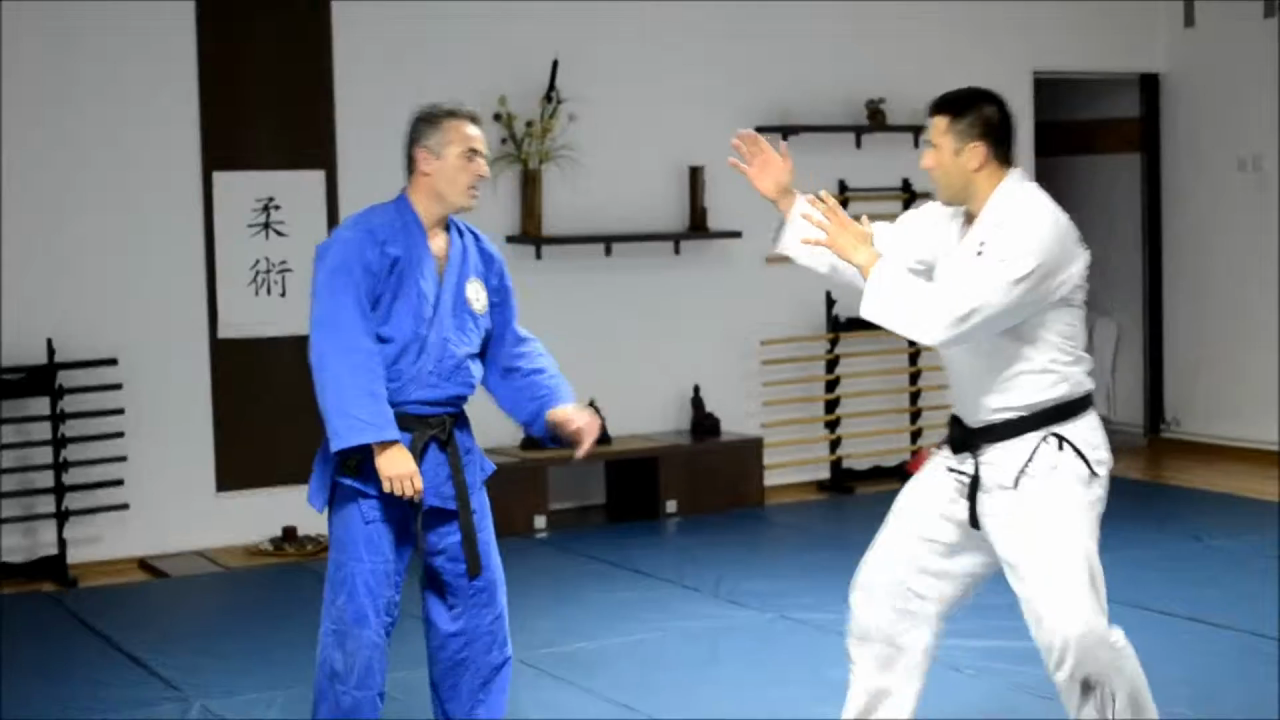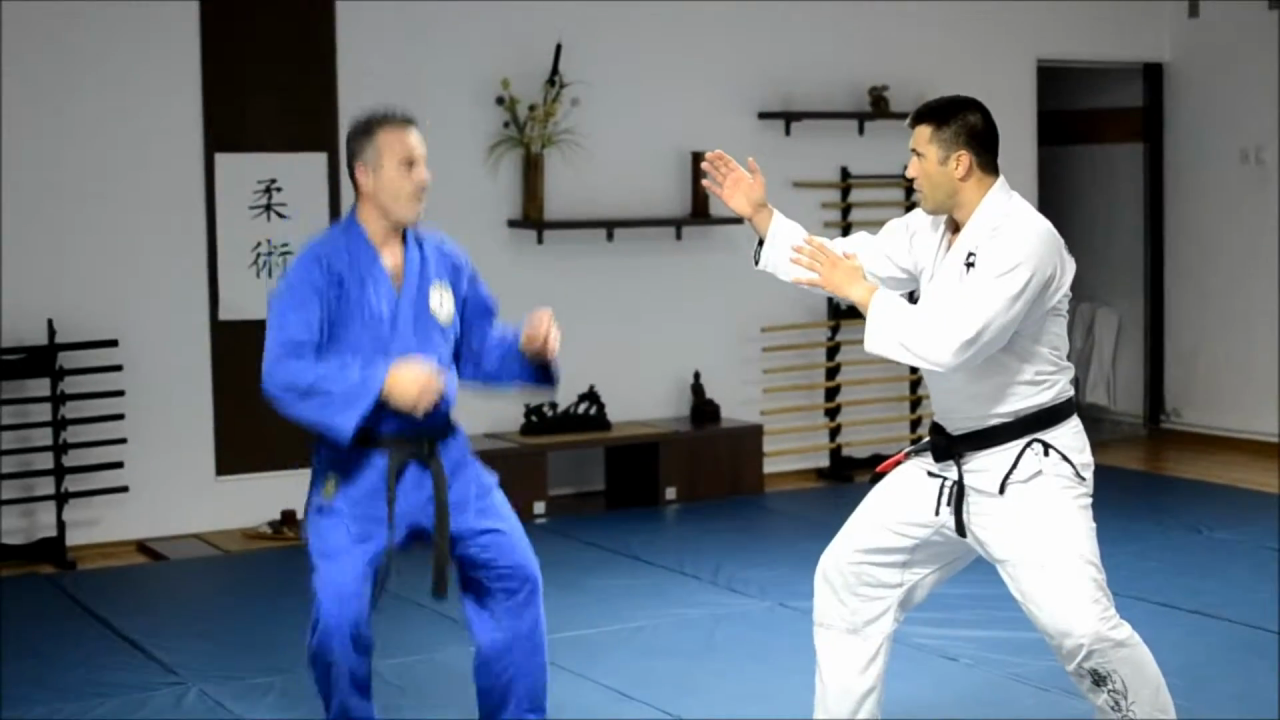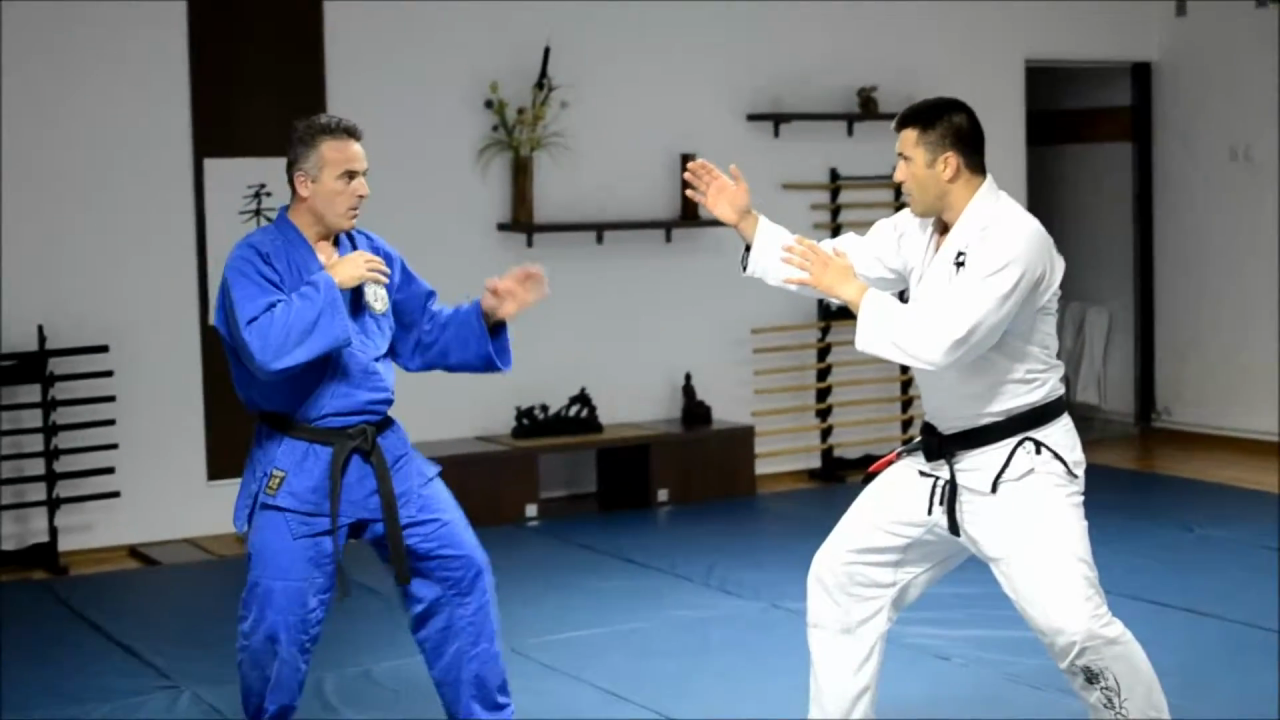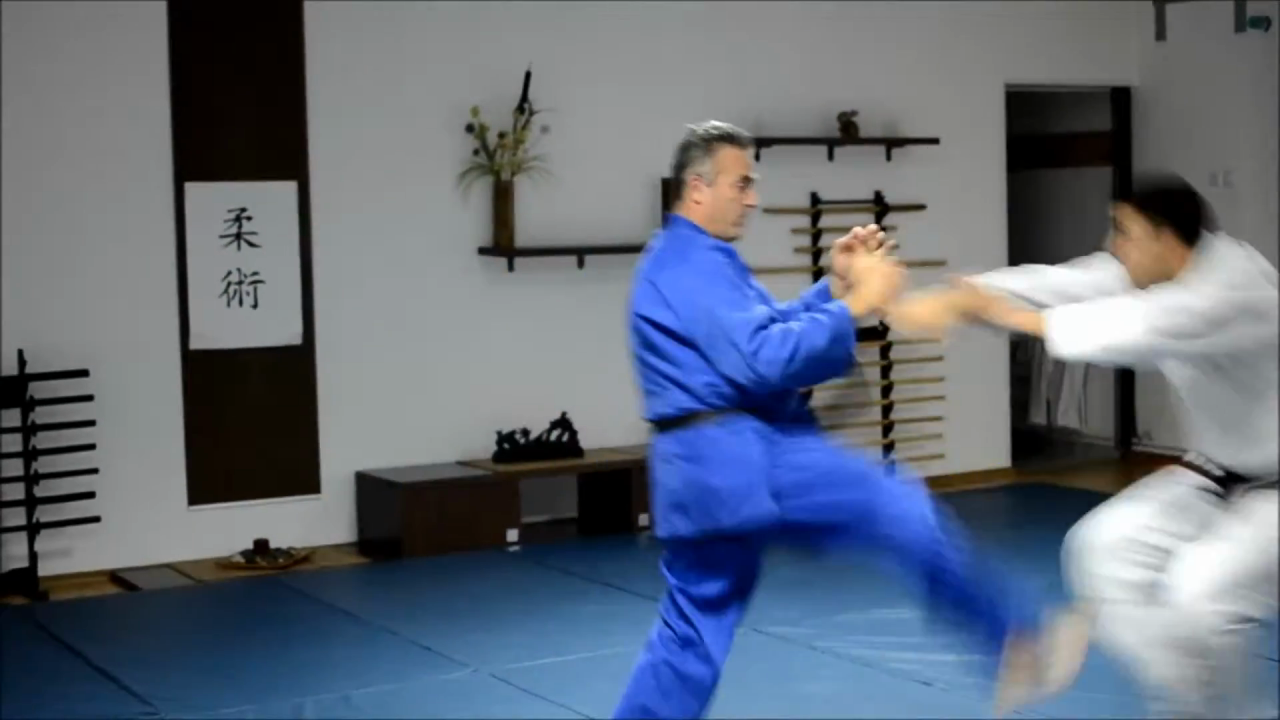
dt=1s
person 1, frame 1
left shoulder: (479, 255)
right shoulder: (361, 243)
left elbow: (512, 348)
right elbow: (339, 352)
left wrist: (557, 405)
right wrist: (381, 444)
left hip: (450, 449)
right hip: (375, 454)
left knee: (472, 595)
right knee: (360, 614)
person 1, frame 2
left shoulder: (443, 259)
right shoulder: (321, 265)
left elbow: (477, 348)
right elbow: (284, 371)
left wrist: (525, 346)
right wrist: (381, 384)
left hip: (442, 461)
right hip: (359, 471)
left knee: (514, 582)
right knee: (339, 621)
person 1, frame 3
left shoulder: (373, 255)
right shoulder: (257, 257)
left elbow: (422, 339)
right elbow: (266, 346)
left wrist: (488, 313)
right wrist: (330, 281)
left hip: (378, 452)
right hip: (298, 465)
left knee: (459, 572)
right knee: (280, 619)
person 1, frame 4
left shoulder: (687, 257)
right shoulder: (686, 262)
left elbow: (773, 329)
right elbow: (767, 356)
left wrist: (834, 288)
right wrist: (852, 306)
left hip: (694, 469)
right hip: (727, 460)
left knee: (692, 633)
right knee: (899, 504)
right ankle: (1020, 645)
person 2, frame 1
left shoulder: (1036, 229)
right shoulder: (950, 218)
left elbow: (944, 318)
right elbow: (858, 255)
left wrist: (870, 259)
right wrist: (786, 199)
left hip: (1044, 458)
right hip: (969, 457)
left knee: (1071, 631)
right knee: (886, 591)
person 2, frame 2
left shoulder: (1023, 239)
right shoulder: (929, 228)
left elbow: (951, 343)
right elbow: (842, 262)
left wrist: (861, 293)
right wrist: (761, 215)
left hip: (1028, 465)
right hip: (947, 460)
left knee: (1082, 627)
right knee: (848, 577)
person 2, frame 3
left shoulder: (1013, 238)
right shoulder: (918, 229)
left elbow: (941, 342)
right elbow: (829, 264)
left wrist: (852, 292)
right wrist: (745, 221)
left hip: (1019, 464)
right hip: (939, 460)
left knee: (1074, 622)
right knee: (842, 577)
person 2, frame 4
right shoulder: (1151, 283)
left elbow: (1138, 331)
right elbow: (1067, 284)
left wrist: (1026, 316)
right wrist: (958, 298)
right hip: (1223, 485)
left knee: (1197, 596)
right knee: (1103, 549)
